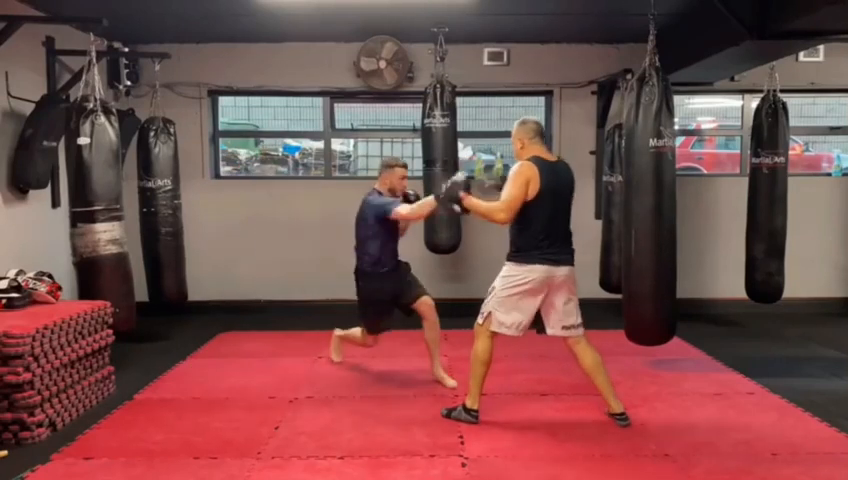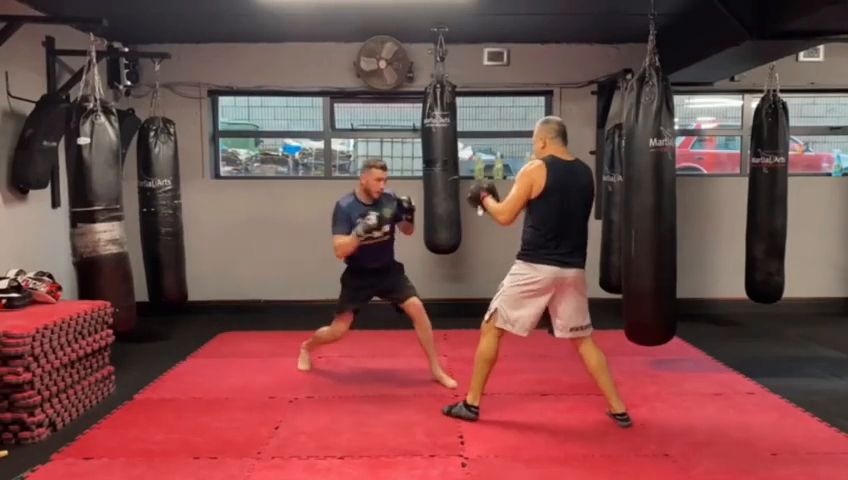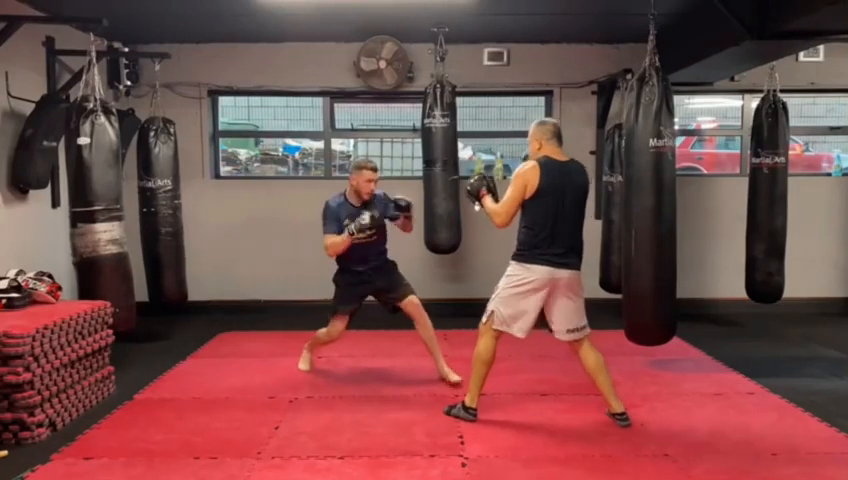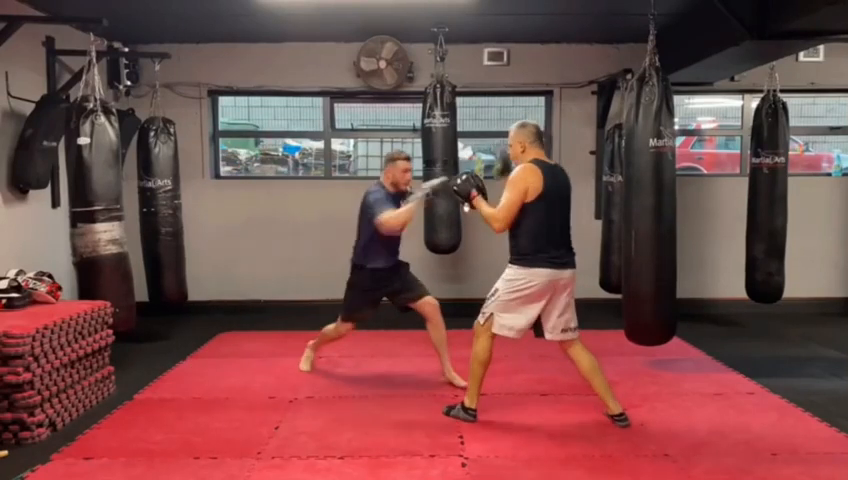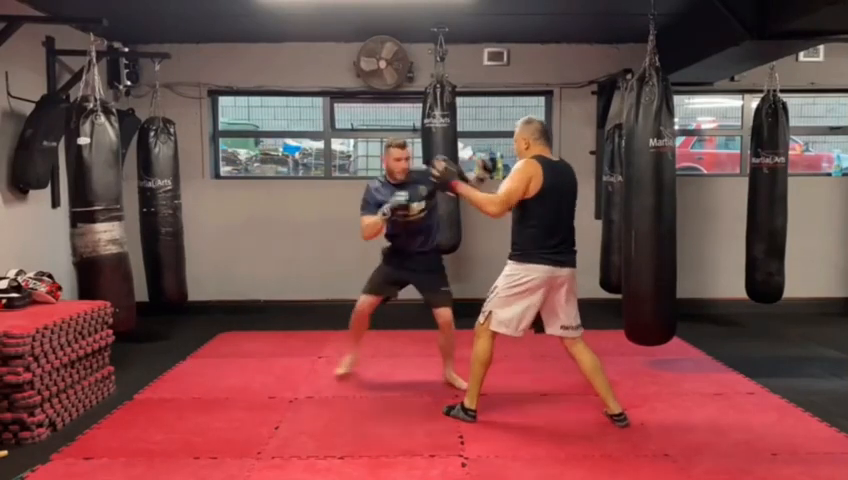
dt=0.2s
person 1, frame 1
left shoulder: (525, 170)
right shoulder: (565, 171)
left elbow: (503, 214)
left wrist: (463, 197)
right wrist: (506, 189)
left hip: (525, 268)
right hip: (562, 268)
left knee: (484, 331)
right knee: (577, 340)
left ankle: (470, 406)
right ankle: (617, 409)
person 1, frame 2
left shoulder: (535, 169)
right shoulder: (586, 173)
left elbow: (504, 216)
left wrist: (484, 197)
left hip: (534, 267)
right hip: (572, 269)
left knee: (491, 329)
right knee: (583, 340)
left ankle: (471, 403)
right ankle: (618, 409)
person 1, frame 3
left shoulder: (528, 171)
right shoulder: (581, 173)
left elbow: (501, 218)
left wrist: (484, 194)
left hip: (529, 268)
right hip: (568, 270)
left knee: (489, 329)
right knee: (580, 341)
left ankle: (469, 404)
right ankle: (618, 409)
person 1, frame 4
left shoulder: (525, 173)
right shoulder: (558, 173)
left elbow: (500, 222)
left wrist: (473, 196)
left hip: (529, 271)
right hip: (562, 271)
left knee: (484, 331)
right knee: (571, 343)
left ankle: (469, 405)
right ankle: (616, 410)
person 1, frame 5
left shoulder: (529, 167)
right shoulder: (566, 170)
left elbow: (496, 207)
left wrist: (454, 183)
left hip: (527, 267)
right hip: (563, 268)
left knee: (486, 330)
right knee: (574, 341)
left ankle: (469, 406)
right ankle: (616, 409)
person 2, frame 1
left shoulder: (395, 198)
right shoulder: (374, 203)
left elbow: (406, 222)
right elbow: (407, 214)
left hip: (394, 270)
right hip: (371, 278)
left knee: (428, 309)
right knee: (369, 340)
left ankle: (437, 369)
right ankle: (341, 337)
person 2, frame 2
left shoulder: (389, 199)
right shoulder: (344, 207)
left elbow: (408, 232)
right elbow: (341, 250)
left wrist: (408, 217)
right wrist: (361, 230)
left hip: (387, 270)
right hip: (358, 275)
left knee: (417, 309)
right knee: (337, 331)
left ankle: (436, 370)
right ankle: (307, 347)
person 2, frame 3
left shoulder: (381, 200)
right shoulder: (334, 206)
left elbow: (407, 228)
right elbow: (331, 249)
left wrist: (407, 213)
right wrist: (354, 229)
left hip: (382, 269)
right hip: (351, 275)
left knee: (415, 307)
right knee: (335, 331)
left ankle: (443, 368)
right ankle: (308, 349)
person 2, frame 4
left shoulder: (398, 194)
right shoulder: (375, 196)
right elbow: (388, 225)
left wrist: (418, 201)
right wrist: (417, 198)
left hip: (395, 270)
right hip: (367, 274)
left knee: (432, 309)
right knee: (343, 329)
left ankle: (448, 371)
right ankle: (312, 347)
person 2, frame 5
left shoulder: (423, 176)
right shoulder: (376, 190)
right elbow: (367, 234)
right wrist: (388, 212)
left hip: (428, 260)
right hip: (396, 260)
left knee: (445, 319)
right knee: (362, 307)
left ankle: (448, 370)
right ankle: (353, 354)
